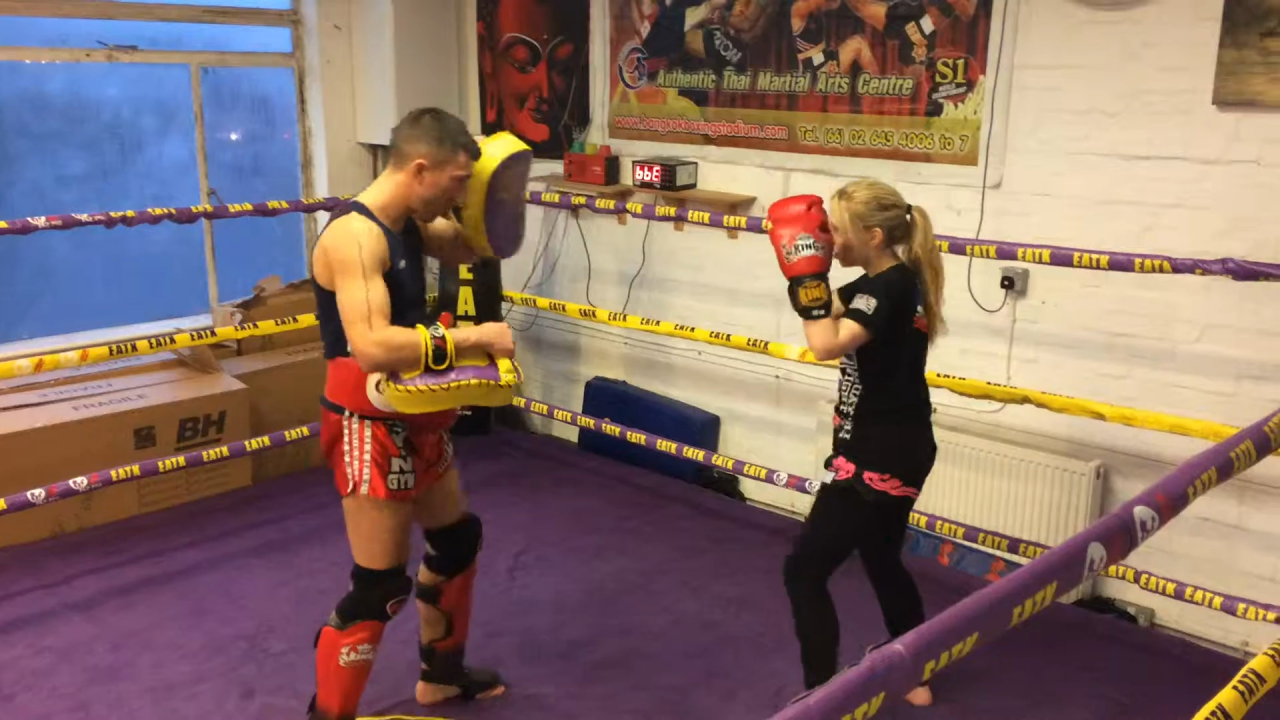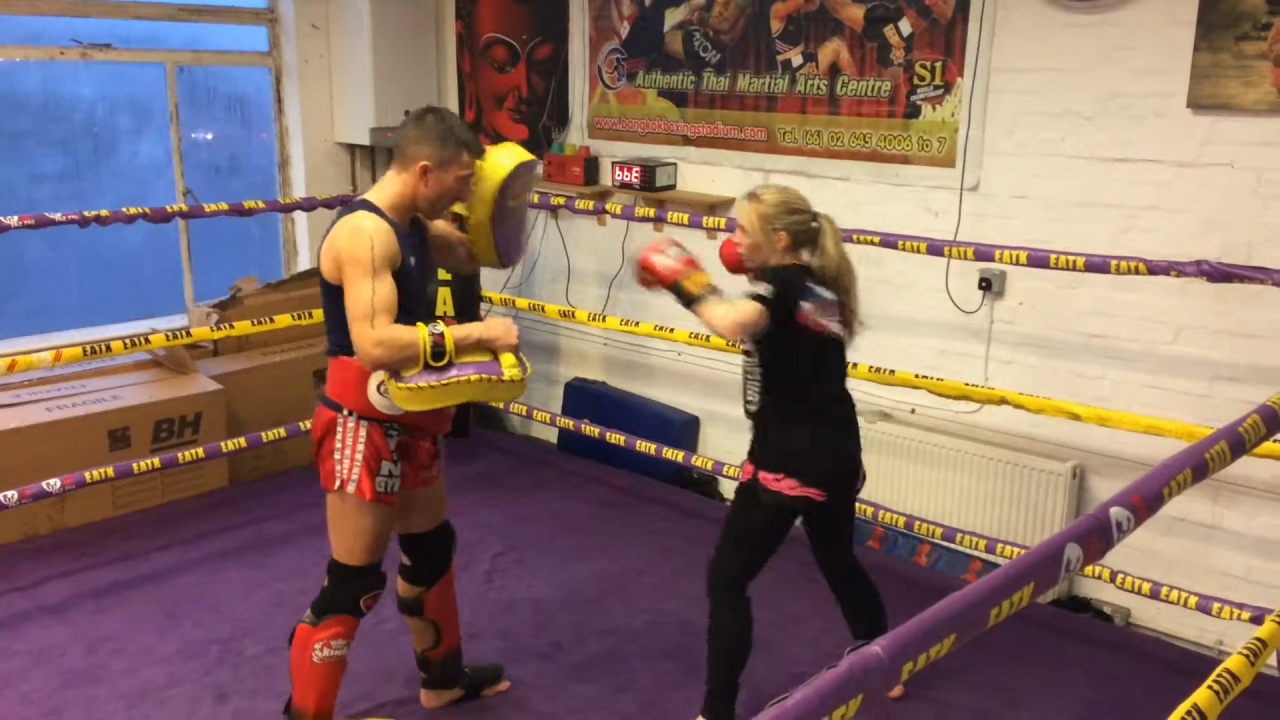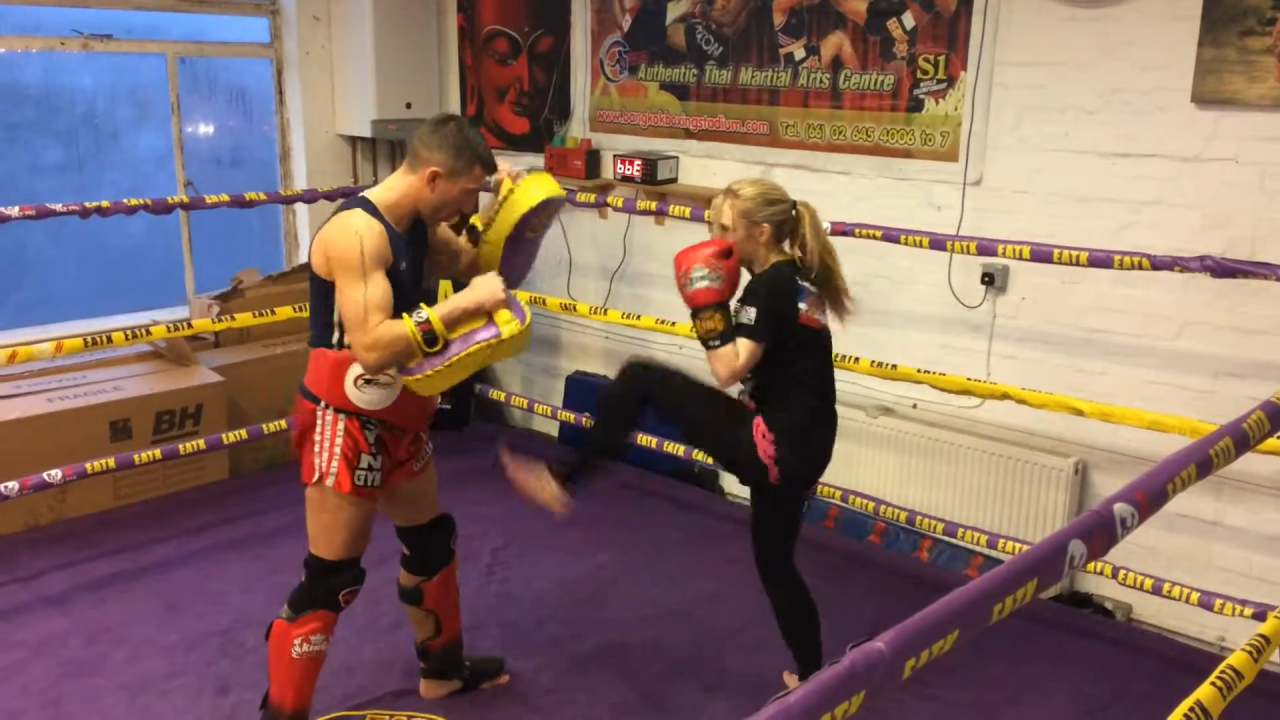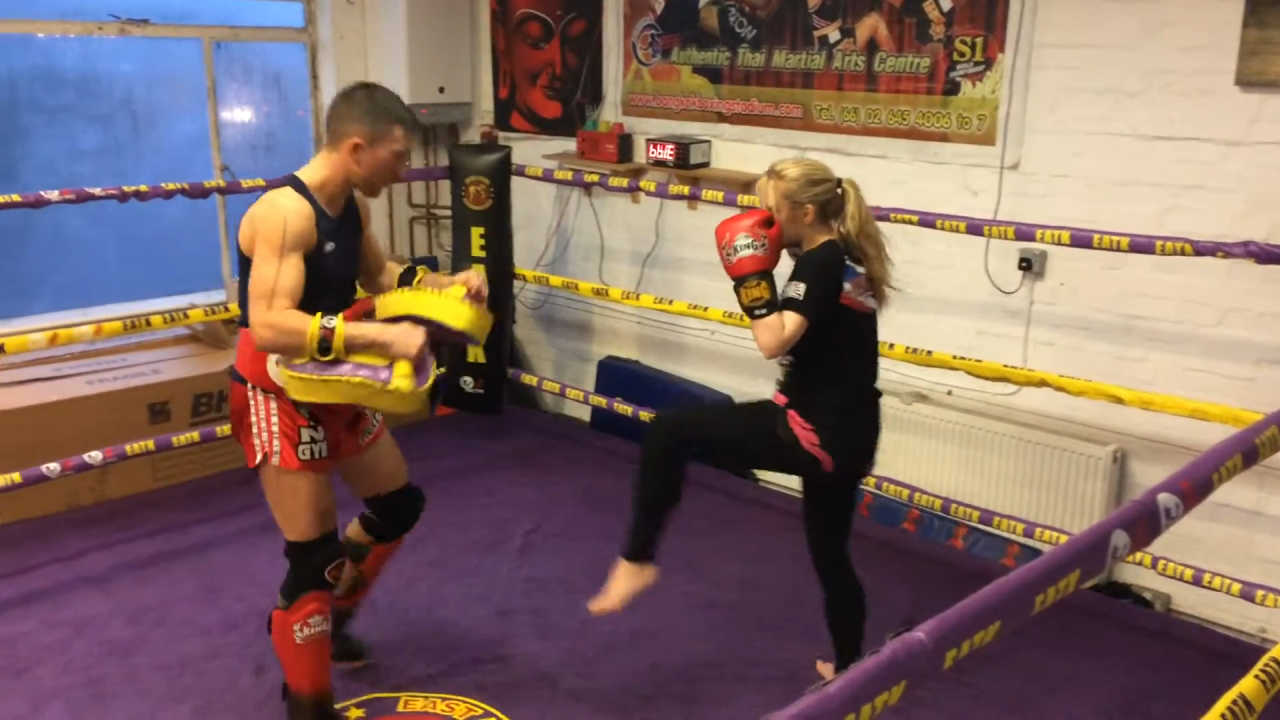
dt=0.5s
person 1, frame 1
left shoulder: (402, 221)
right shoulder: (354, 236)
left elbow: (466, 247)
right elbow: (371, 347)
right wrist: (474, 337)
left hip: (415, 420)
right hip: (370, 428)
left knee: (457, 540)
right knee: (379, 587)
person 1, frame 2
left shoulder: (409, 220)
right shoulder: (364, 232)
right elbow: (375, 345)
right wrist: (477, 334)
left hip: (408, 421)
right hip: (363, 426)
left knee: (431, 551)
right knee: (353, 584)
person 1, frame 3
left shoulder: (415, 220)
right shoulder: (357, 232)
left elbow: (462, 265)
right elbow: (373, 348)
right wrist: (464, 304)
left hip: (394, 415)
right hip: (344, 419)
left knee: (432, 538)
right knee: (332, 579)
left ankle: (441, 667)
person 1, frame 4
left shoulder: (350, 202)
right shoulder: (283, 213)
left elbow: (376, 274)
right elbow: (268, 327)
left wrist: (445, 284)
right wrist: (381, 336)
right hip: (281, 400)
left knee: (398, 503)
right knee: (315, 557)
left ankle: (328, 622)
person 2, frame 1
left shoulder: (892, 286)
right shoulder: (885, 281)
left elbow: (826, 345)
right elbow: (833, 317)
left wrist: (806, 269)
right wrist: (801, 264)
left hip: (877, 457)
right hip: (896, 450)
left knee: (803, 570)
right knee: (883, 562)
right ankle: (915, 677)
person 2, frame 2
left shoulder: (782, 280)
right shoulder: (815, 285)
left elbow: (733, 324)
left wrist: (682, 277)
right wrist: (749, 281)
left hip: (788, 459)
right hip: (837, 453)
left knee: (727, 579)
right knee: (839, 561)
person 2, frame 3
left shoulder: (769, 285)
right shoulder: (803, 277)
left elbow: (726, 372)
left wrist: (707, 302)
left hip: (768, 439)
right hip: (801, 452)
left knee: (639, 381)
right knee: (775, 563)
left ankle: (560, 481)
right ankle: (814, 679)
person 2, frame 4
left shoulder: (817, 263)
right shoulder: (852, 258)
left elbow: (772, 342)
left wrist: (750, 275)
left hip: (807, 425)
right hip: (853, 434)
left knee: (670, 432)
right knee: (830, 551)
left ankle: (637, 561)
right ankle: (847, 668)
